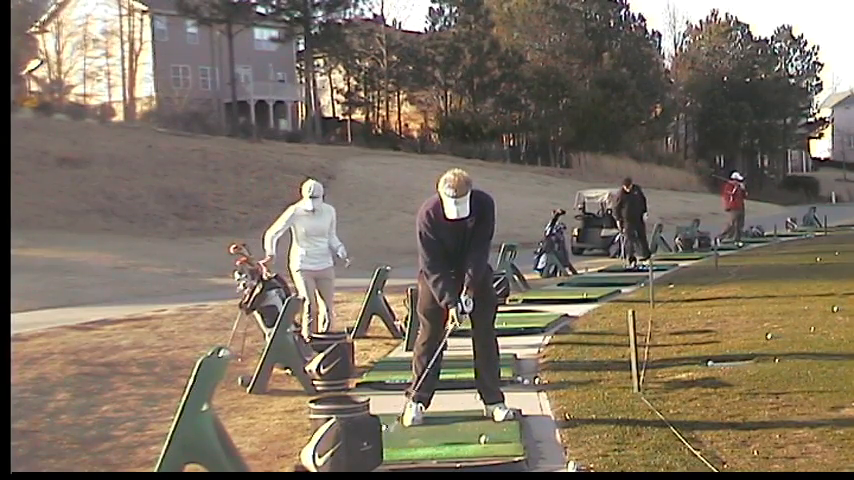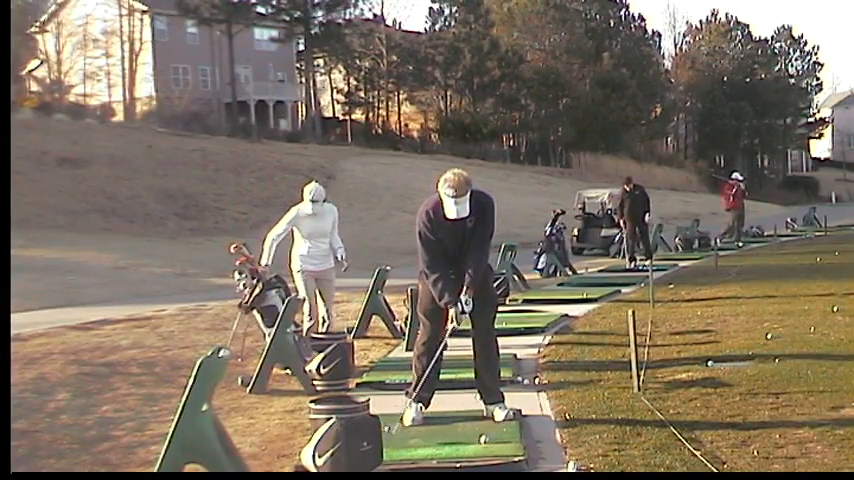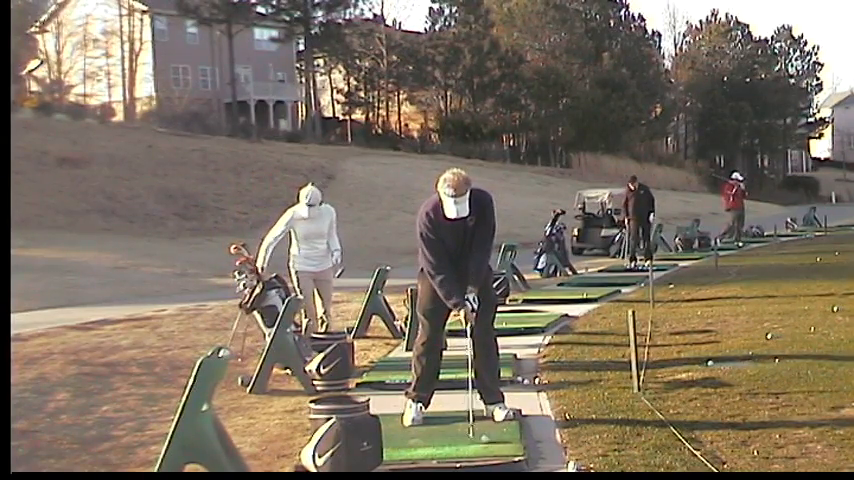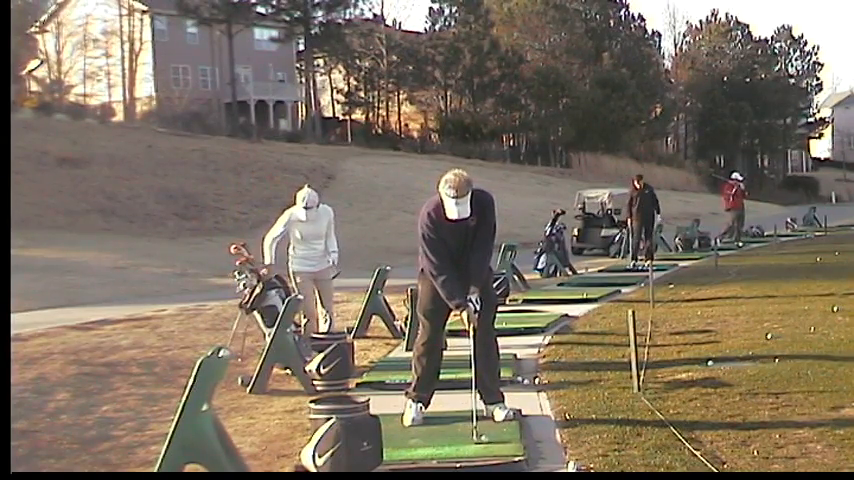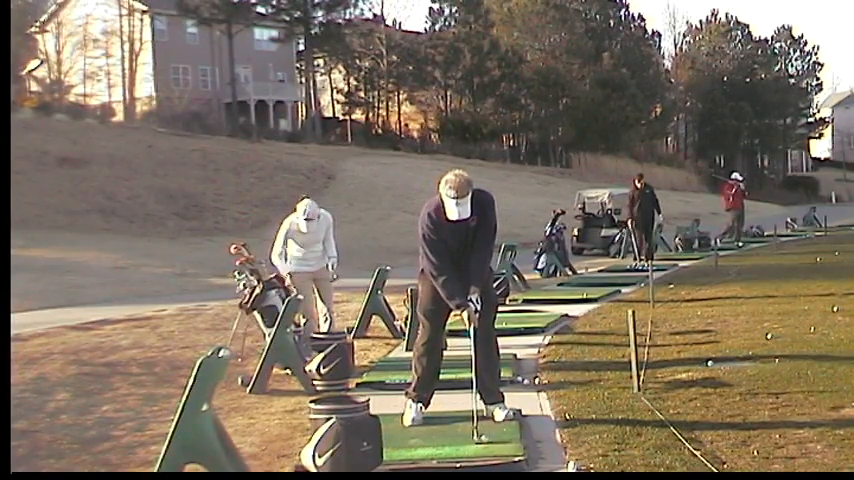
dt=0.3s
person 1, frame 1
left shoulder: (484, 204)
right shoulder: (428, 214)
left elbow: (479, 251)
right elbow: (431, 265)
left wrist: (468, 290)
right wrist: (449, 302)
left hip: (475, 275)
right hip: (437, 277)
left knee: (485, 334)
right knee: (430, 335)
left ankle: (493, 400)
right ankle: (416, 400)
person 1, frame 2
left shoulder: (484, 204)
right shoulder: (428, 213)
left elbow: (479, 251)
right elbow: (431, 265)
left wrist: (468, 290)
right wrist: (448, 301)
left hip: (476, 274)
right hip: (437, 277)
left knee: (485, 334)
right knee: (430, 334)
left ankle: (493, 400)
right ankle: (417, 400)
person 1, frame 3
left shoulder: (483, 202)
right shoulder: (428, 214)
left elbow: (482, 249)
right elbow: (435, 266)
left wrist: (472, 290)
right wrist: (457, 303)
left hip: (476, 274)
right hip: (437, 277)
left knee: (484, 334)
right knee: (429, 335)
left ankle: (493, 400)
right ankle: (416, 400)
person 1, frame 4
left shoulder: (484, 202)
right shoulder: (429, 215)
left elbow: (483, 249)
right elbow: (438, 267)
left wrist: (474, 291)
right wrist: (459, 304)
left hip: (476, 273)
right hip: (437, 276)
left knee: (485, 334)
right knee: (429, 335)
left ankle: (493, 400)
right ankle: (416, 400)
person 1, frame 5
left shoulder: (485, 203)
right shoulder: (430, 215)
left elbow: (483, 249)
right elbow: (437, 267)
left wrist: (475, 290)
right wrist: (459, 304)
left hip: (477, 273)
right hip: (437, 276)
left knee: (485, 334)
right knee: (429, 335)
left ankle: (493, 399)
right ankle: (416, 399)
person 2, frame 1
left shoulder: (329, 211)
right shoulder: (294, 212)
right elbow: (271, 234)
left wrist: (340, 249)
right wrist: (270, 254)
left hip: (325, 266)
right hip: (302, 267)
left knee: (328, 310)
right knee: (310, 310)
person 2, frame 2
left shoulder: (331, 211)
right shoulder: (296, 213)
right elbow: (273, 237)
left wrist: (339, 250)
right wrist: (265, 263)
left hip: (326, 266)
right hip: (303, 267)
left knee: (327, 311)
right knee: (310, 312)
person 2, frame 3
left shoulder: (329, 212)
right shoulder: (292, 215)
right elbow: (272, 239)
left wrist: (336, 253)
right wrist: (261, 265)
left hip: (324, 267)
right hip: (301, 268)
left knee: (325, 311)
right knee: (309, 313)
person 2, frame 4
left shoulder: (326, 212)
right shoulder: (289, 216)
right elbow: (270, 239)
left wrist: (333, 254)
right wrist: (269, 263)
left hip: (323, 267)
right hip: (300, 268)
left knee: (327, 310)
right knee: (309, 313)
person 2, frame 5
left shoulder: (326, 217)
right shoulder: (289, 225)
right elbow: (277, 253)
left wrist: (332, 259)
right wrist: (285, 273)
left hip: (321, 267)
right hip: (299, 270)
left knee: (327, 309)
right knee: (308, 313)
